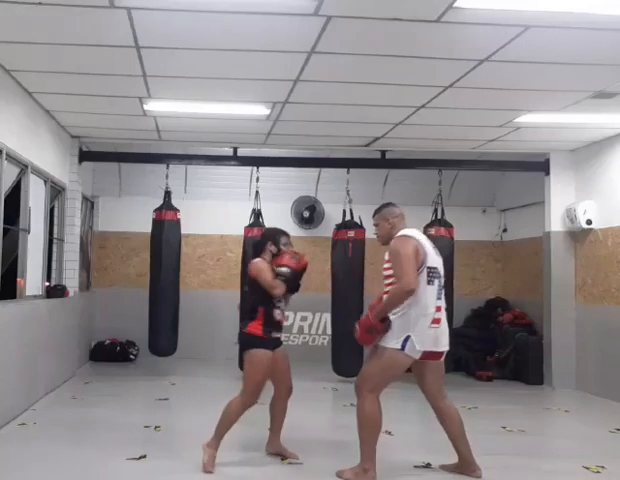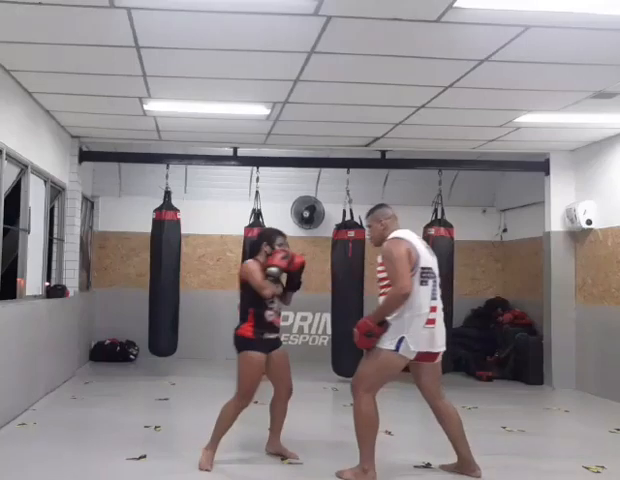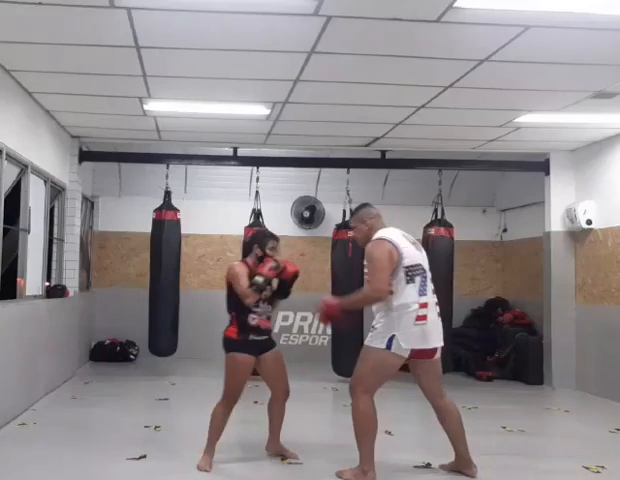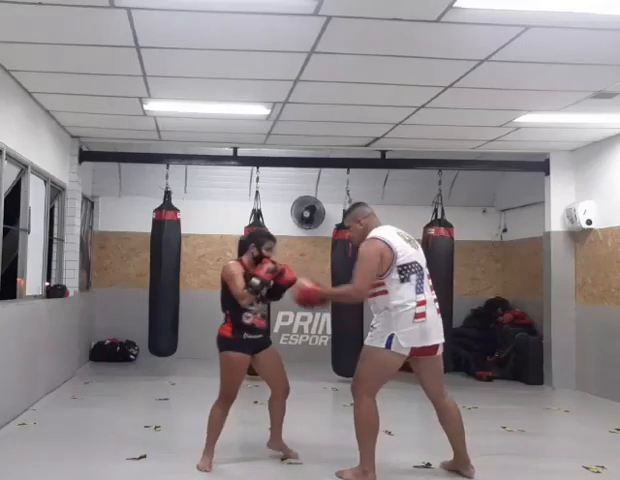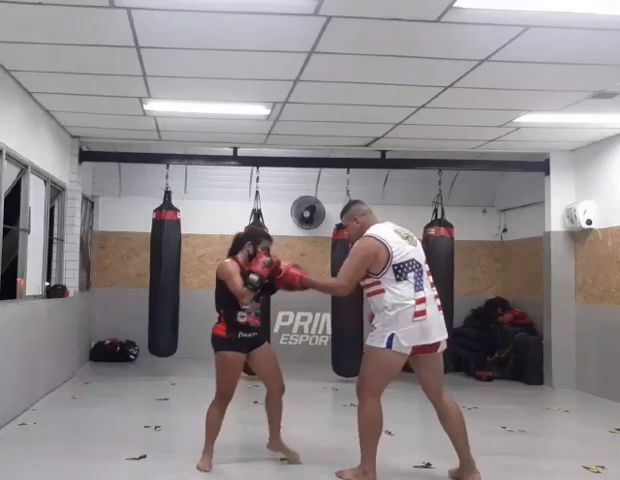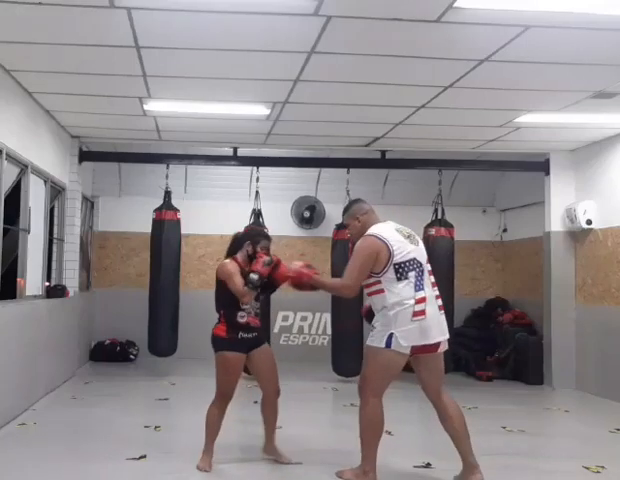
dt=0.1s
person 1, frame 1
left shoulder: (402, 242)
right shoulder: (423, 242)
left elbow: (406, 286)
left wrist: (374, 315)
right wrist: (381, 305)
left hip: (409, 329)
right hip: (433, 330)
left knee: (366, 389)
right knee: (437, 398)
person 1, frame 2
left shoulder: (394, 244)
right shoulder: (417, 242)
left elbow: (403, 290)
left wrist: (373, 320)
right wrist: (381, 317)
left hip: (405, 330)
right hip: (429, 330)
left knee: (362, 389)
right knee: (436, 398)
person 1, frame 3
left shoulder: (379, 245)
right shoulder: (406, 240)
left elbow: (378, 291)
left wrist: (340, 304)
left hip: (397, 329)
right hip: (428, 326)
left knee: (360, 390)
right knee: (436, 396)
person 1, frame 4
left shoulder: (373, 244)
right shoulder: (404, 237)
left elbow: (357, 292)
left wrist: (316, 292)
left hip: (397, 326)
right hip: (428, 324)
left knee: (363, 391)
right knee: (438, 394)
person 1, frame 5
left shoulder: (368, 242)
right shoulder: (405, 235)
left elbow: (342, 286)
left wrist: (301, 278)
left hip: (398, 326)
right hip: (430, 322)
left knee: (368, 393)
right knee: (439, 394)
person 1, frame 6
left shoulder: (370, 241)
right shoulder: (407, 234)
left elbow: (348, 288)
left wrist: (310, 277)
left hip: (398, 325)
right hip: (431, 322)
left knee: (369, 393)
right knee: (438, 395)
person 2, frame 1
left shoulder: (274, 268)
right shoulder: (258, 264)
left elbow: (283, 298)
right elbow: (276, 291)
left wrist: (295, 278)
right wrist: (285, 268)
left hip: (272, 336)
right hip: (256, 336)
left knee: (284, 389)
right knee: (249, 396)
left ankle: (274, 443)
right ankle: (212, 445)
person 2, frame 2
left shoulder: (270, 269)
right shoulder: (250, 266)
left elbow: (284, 300)
right elbow: (267, 291)
left wrist: (294, 277)
right wrist: (277, 268)
left hip: (271, 338)
right hip: (251, 338)
left knee: (285, 390)
right knee: (243, 398)
left ankle: (274, 443)
right ankle: (210, 448)
person 2, frame 3
left shoulder: (264, 271)
right shoulder: (238, 269)
left elbow: (271, 304)
right elbow: (248, 298)
left wrist: (284, 285)
right wrist: (264, 277)
left hip: (264, 340)
right hip: (240, 340)
left knee: (281, 392)
right knee: (230, 398)
left ankle: (274, 443)
right ankle: (208, 452)
person 2, frame 4
left shoulder: (260, 270)
right shoulder: (233, 268)
right elbow: (243, 299)
left wrist: (278, 287)
right wrist: (261, 278)
left hip: (260, 338)
right hip: (235, 339)
left knee: (282, 389)
right knee: (226, 398)
left ankle: (276, 439)
right ankle: (208, 452)
person 2, frame 5
left shoulder: (252, 268)
right shoulder: (228, 266)
right elbow: (243, 297)
left wrist: (270, 283)
right wrist: (258, 274)
left hip: (254, 336)
right hip: (230, 338)
left knee: (277, 388)
right knee: (223, 397)
left ankle: (276, 441)
right ankle: (207, 453)
person 2, frame 6
left shoulder: (251, 268)
right shoulder: (228, 266)
right elbow: (244, 297)
left wrist: (270, 281)
right wrist: (258, 273)
left hip: (254, 336)
right hip: (230, 338)
left knee: (272, 391)
right knee: (223, 397)
left ankle: (270, 445)
right ankle: (207, 453)
